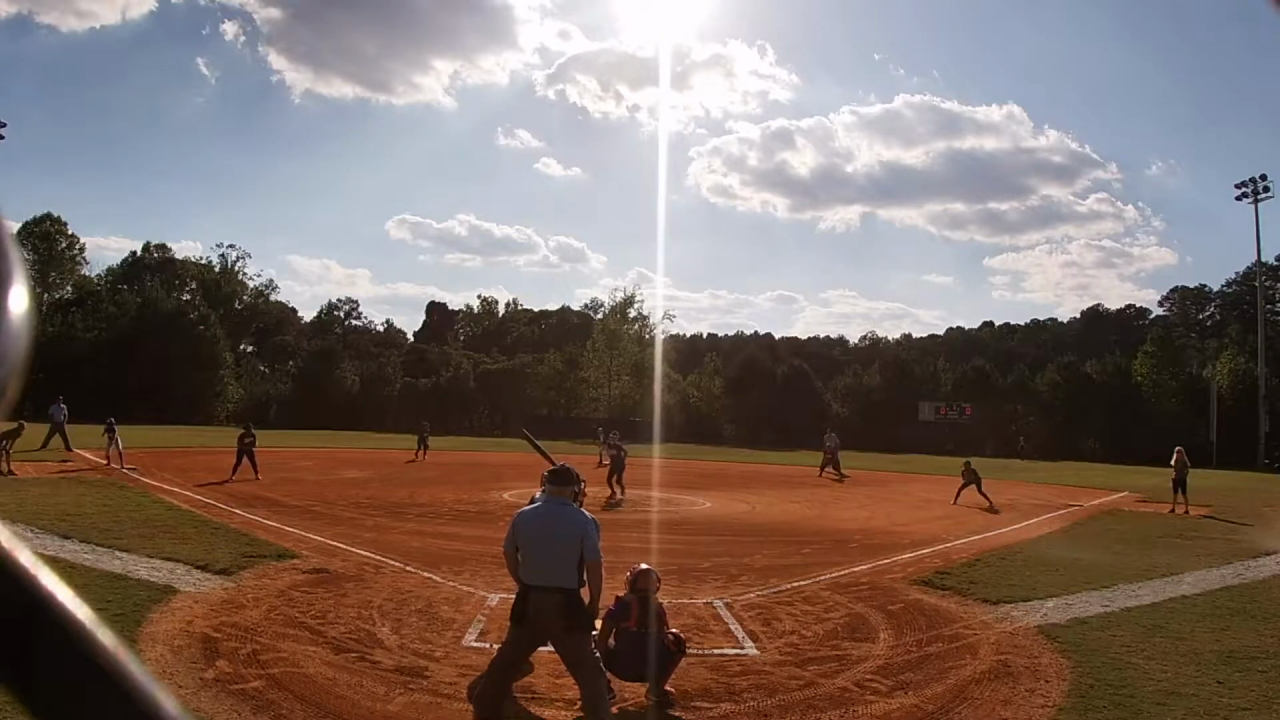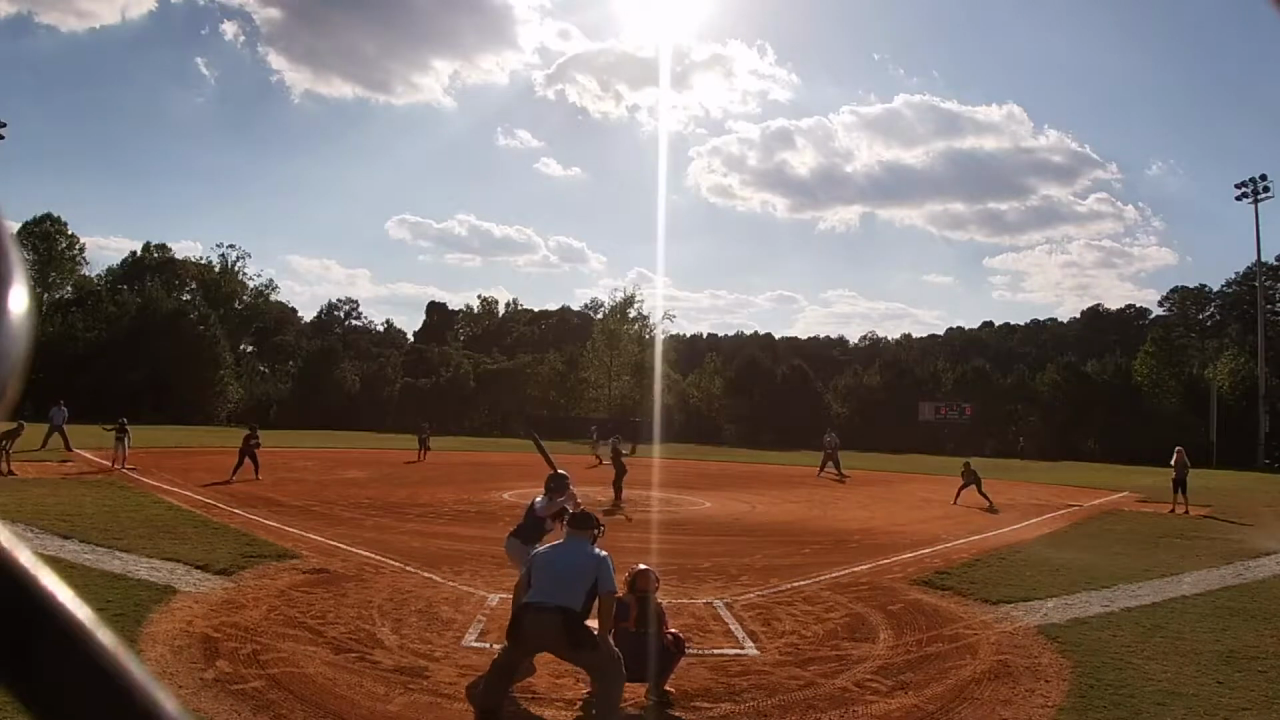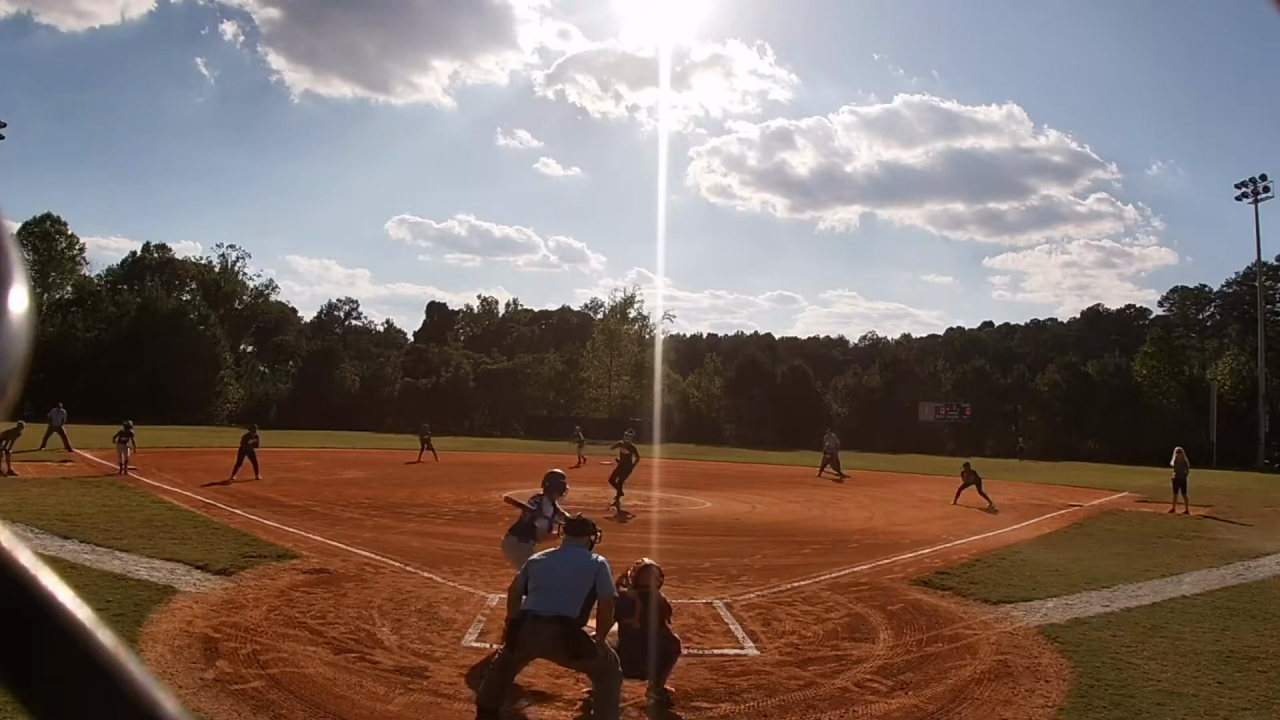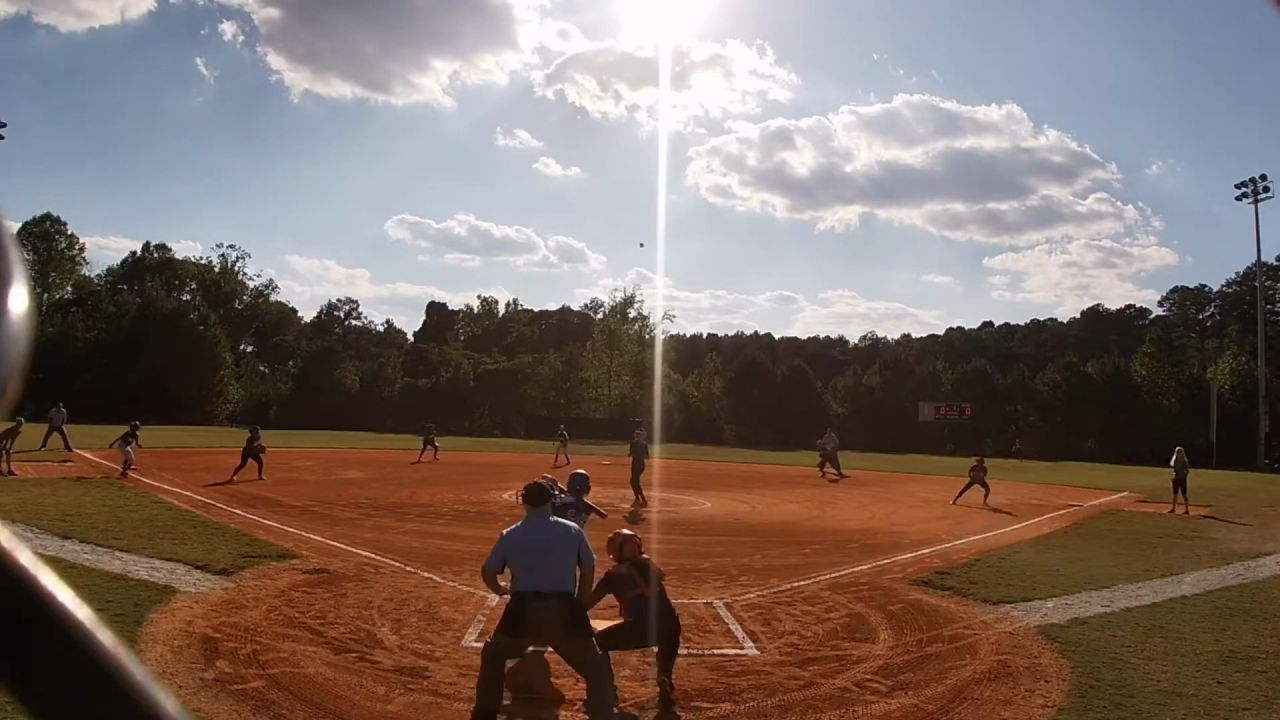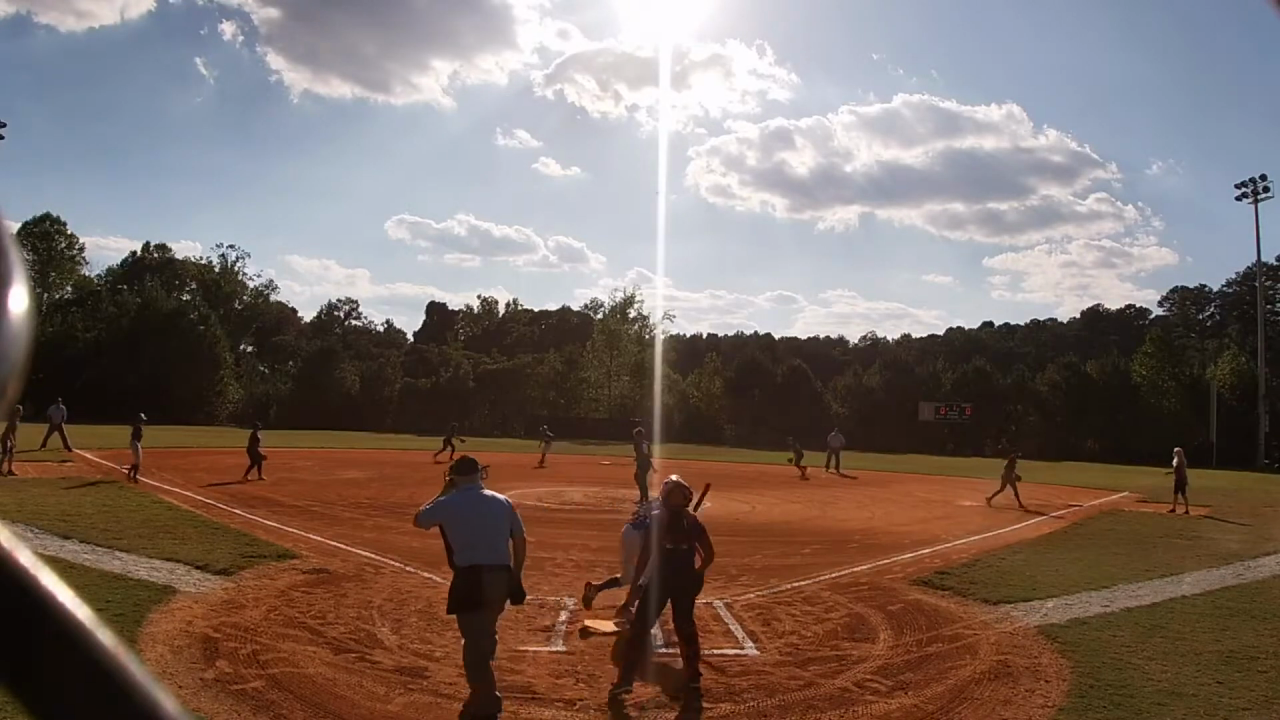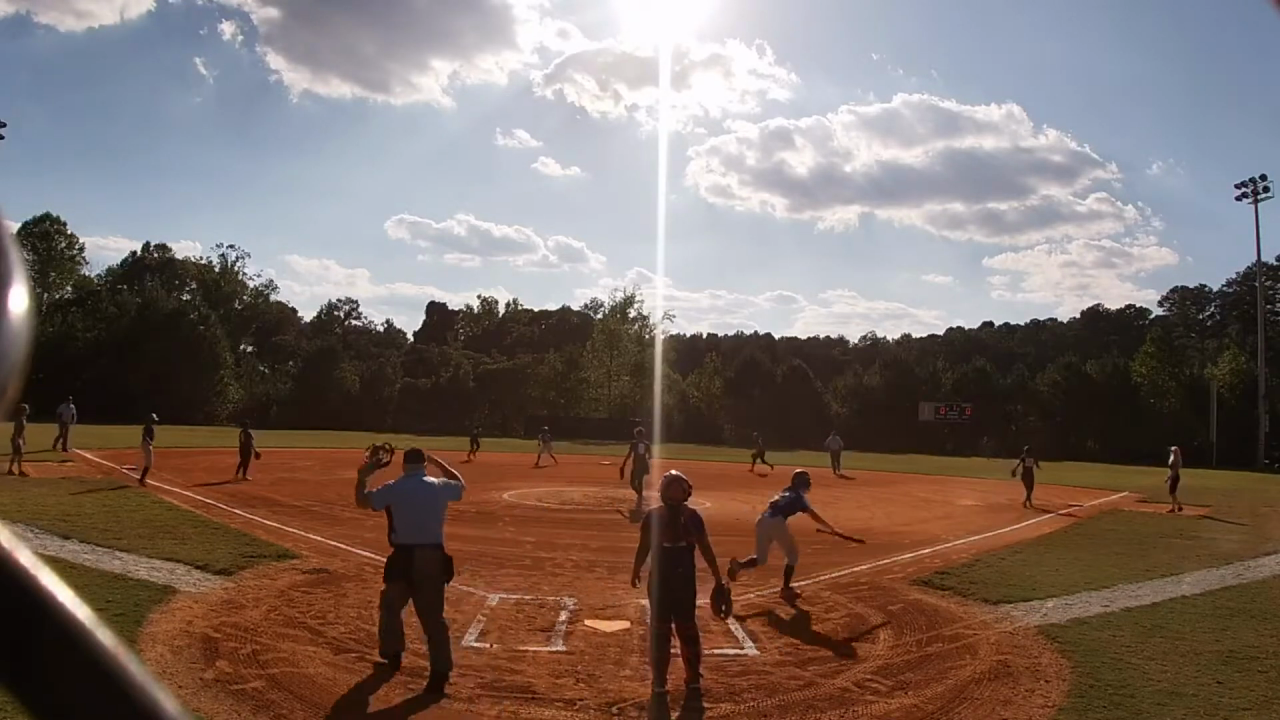
dt=0.5s
person 1, frame 1
left shoulder: (523, 516)
right shoulder: (584, 520)
left elbow: (509, 555)
right elbow: (594, 566)
right wrist: (594, 602)
left hip: (528, 601)
right hip: (566, 603)
left knee: (508, 658)
right knee: (587, 668)
person 1, frame 2
left shoulder: (541, 552)
right shoulder: (599, 557)
left elbow: (520, 589)
right elbow: (608, 597)
right wrist: (603, 635)
left hip: (528, 623)
right hip: (564, 626)
left knee: (507, 659)
right knee: (610, 665)
person 1, frame 3
left shoulder: (538, 558)
right shoulder: (597, 563)
left elbow: (514, 592)
right elbow: (607, 602)
right wrist: (600, 638)
left hip: (526, 632)
right hip: (563, 635)
left knee: (506, 657)
right knee: (608, 666)
person 1, frame 4
left shoulder: (510, 535)
right shoulder: (571, 530)
left elbow: (488, 573)
right elbow: (588, 571)
left wrist: (501, 590)
right wrist: (577, 604)
left hip: (523, 611)
right hip: (563, 611)
left knee: (493, 655)
right knee: (595, 668)
person 1, frame 5
left shoulder: (447, 504)
right shoulder: (502, 502)
left elbow: (418, 520)
right elbow: (520, 541)
left wrist: (444, 492)
right wrist: (515, 575)
left hip: (471, 582)
right hip: (502, 579)
left knee: (476, 646)
right knee: (485, 638)
person 1, frame 6
left shoulder: (393, 488)
right shoulder: (440, 488)
left elbow: (363, 502)
right elbow: (461, 485)
left wrist: (362, 477)
right wrist: (438, 463)
left hip: (405, 559)
right hip: (434, 558)
left knee: (390, 607)
right knee: (433, 616)
left ankle: (392, 652)
right ankle: (440, 673)
person 2, frame 1
left shoulder: (620, 604)
right shoulder: (657, 607)
left elbow: (602, 640)
right elbow: (663, 637)
left hip: (622, 668)
right hip: (652, 670)
left knee: (594, 639)
right knee: (677, 640)
right ankle: (657, 689)
person 2, frame 2
left shoulder: (620, 604)
right shoulder: (656, 607)
right elbow: (663, 637)
right hip: (652, 670)
right knee: (676, 640)
right ankle: (656, 689)
person 2, frame 3
left shoulder: (623, 597)
right shoulder: (661, 601)
left hip: (623, 665)
right hip: (654, 666)
right knee: (673, 641)
right ankle: (657, 688)
person 2, frame 4
left shoulder: (614, 575)
right shoulder: (648, 565)
left elbow: (590, 601)
right elbow: (660, 577)
left hip: (643, 627)
right hip: (671, 626)
left knee: (601, 641)
right knee: (668, 637)
right ankle: (665, 683)
person 2, frame 5
left shoulder: (657, 519)
right shoulder: (692, 521)
left elbow: (645, 556)
right elbow: (709, 555)
left wrist: (634, 587)
right wrist: (697, 572)
left hip: (662, 579)
right hip: (687, 581)
left knee: (639, 629)
right knee: (686, 630)
left ankle: (624, 682)
right ankle: (693, 684)
person 2, frame 6
left shoulder: (653, 516)
right shoulder: (692, 516)
left elbow: (643, 548)
right elbow: (706, 550)
left hip: (660, 580)
right hip: (685, 580)
left knee: (660, 632)
right knee: (687, 629)
left ankle: (660, 687)
right ankle: (693, 684)
